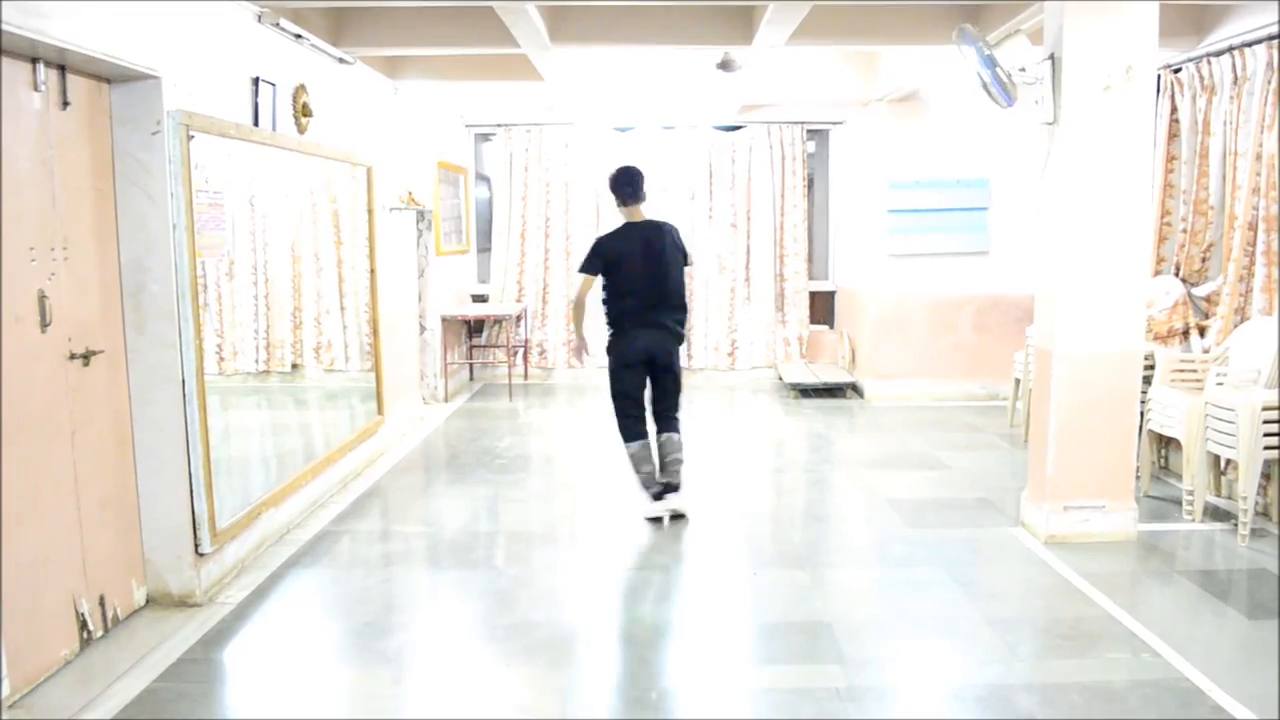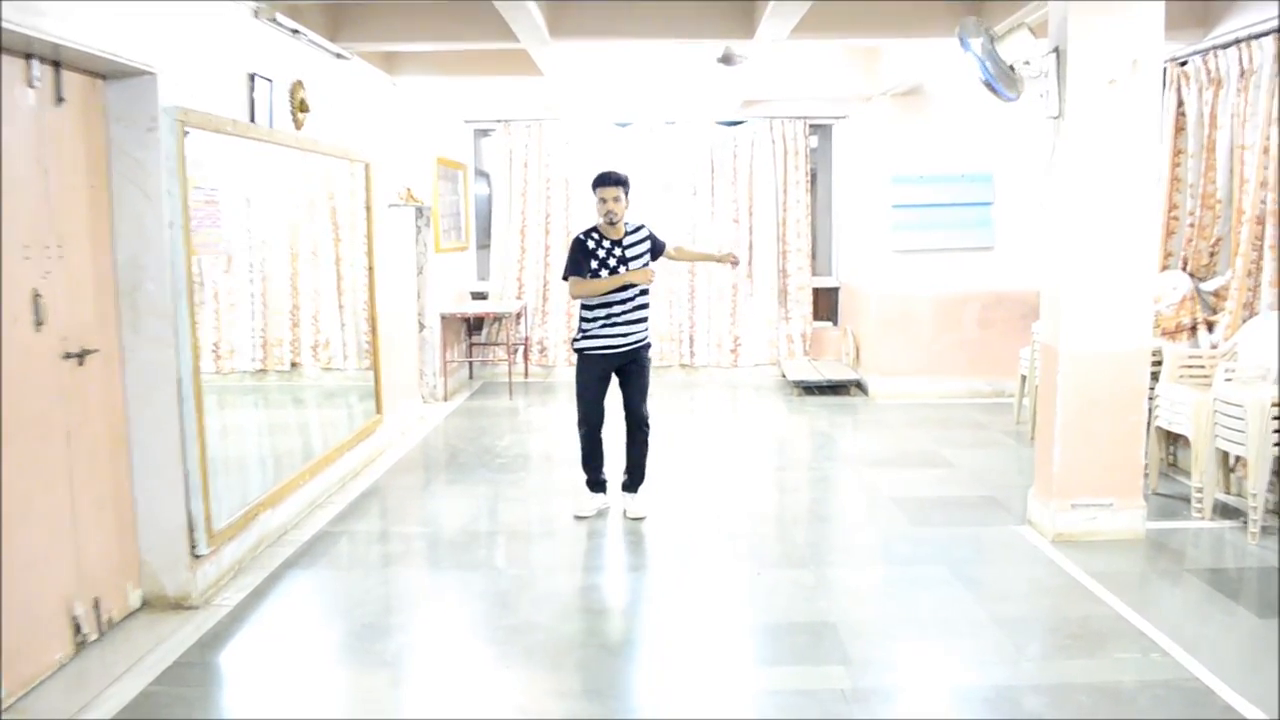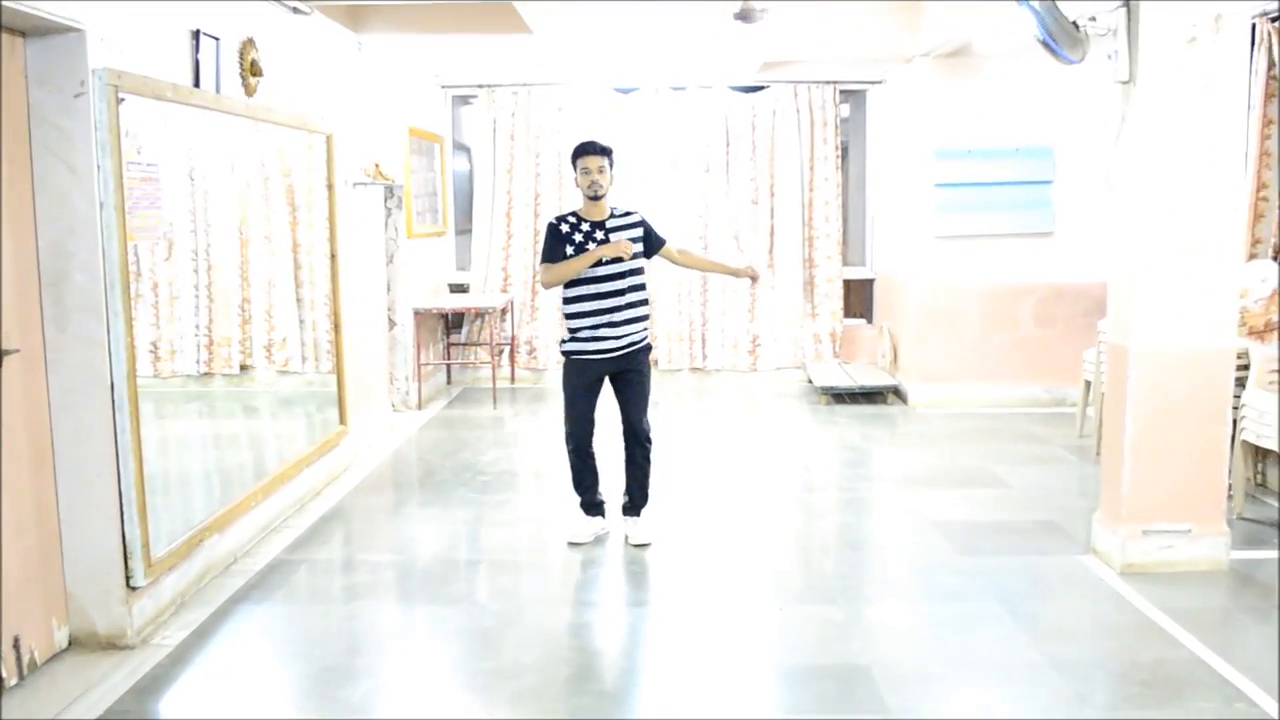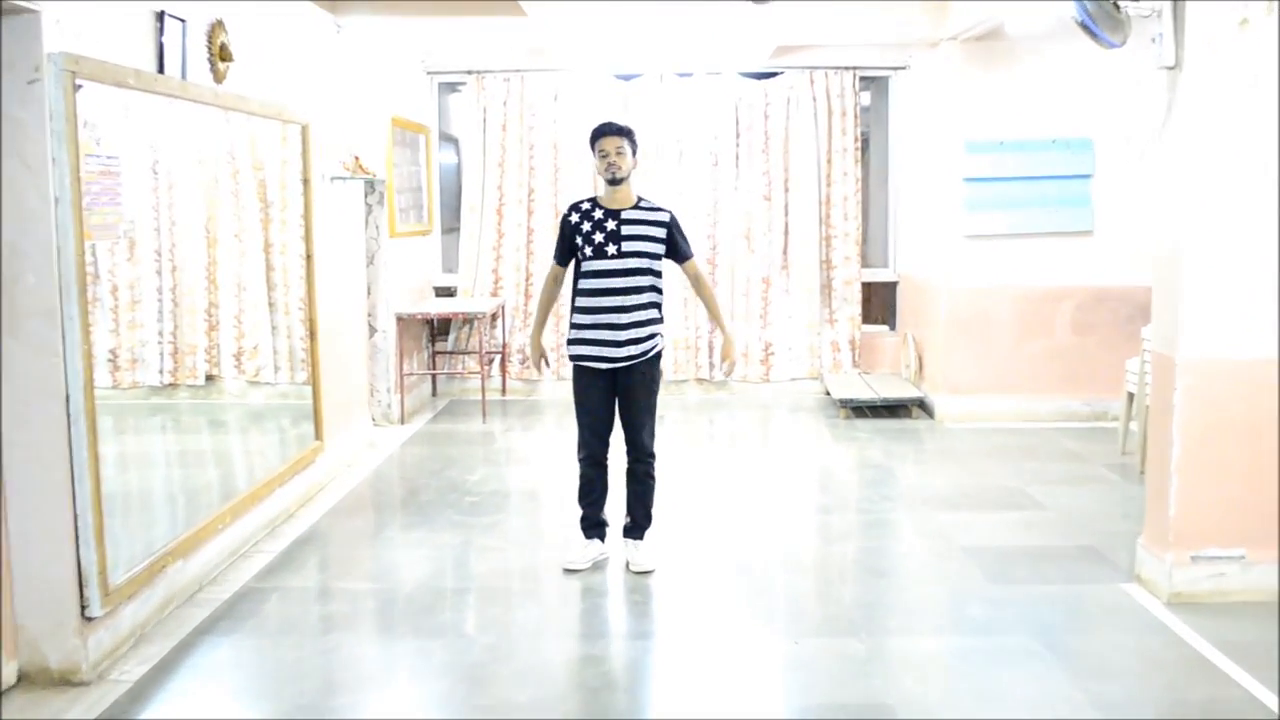
dt=1s
person 1, frame 1
left shoulder: (606, 244)
right shoulder: (670, 233)
left elbow: (580, 298)
right elbow: (681, 278)
left wrist: (579, 337)
left hip: (626, 342)
right hip: (667, 337)
left knee: (630, 420)
right knee: (667, 416)
left ankle: (659, 495)
person 1, frame 2
left shoulder: (642, 234)
right shoulder: (583, 242)
left elbow: (672, 252)
right elbow: (576, 290)
left wrist: (717, 257)
right wrist: (628, 277)
left hip: (635, 347)
right hip: (594, 349)
left knee: (638, 419)
right knee: (589, 421)
left ankle: (632, 491)
right ankle: (596, 490)
person 1, frame 3
left shoulder: (634, 223)
right shoulder: (561, 227)
left elbow: (676, 255)
right elbow: (547, 278)
left wrist: (733, 270)
right wrist: (601, 252)
left hip: (632, 349)
right hip: (583, 354)
left knee: (638, 432)
right knee: (578, 436)
left ankle: (634, 514)
right ankle: (592, 514)
person 1, frame 4
left shoulder: (661, 219)
right shoulder: (577, 216)
left elbow: (695, 275)
right elbow: (556, 275)
left wrist: (724, 332)
right wrist: (536, 336)
left hip: (642, 354)
right hip: (589, 354)
left knee: (641, 448)
right knee: (591, 450)
left ankle: (636, 538)
right ankle: (593, 537)
